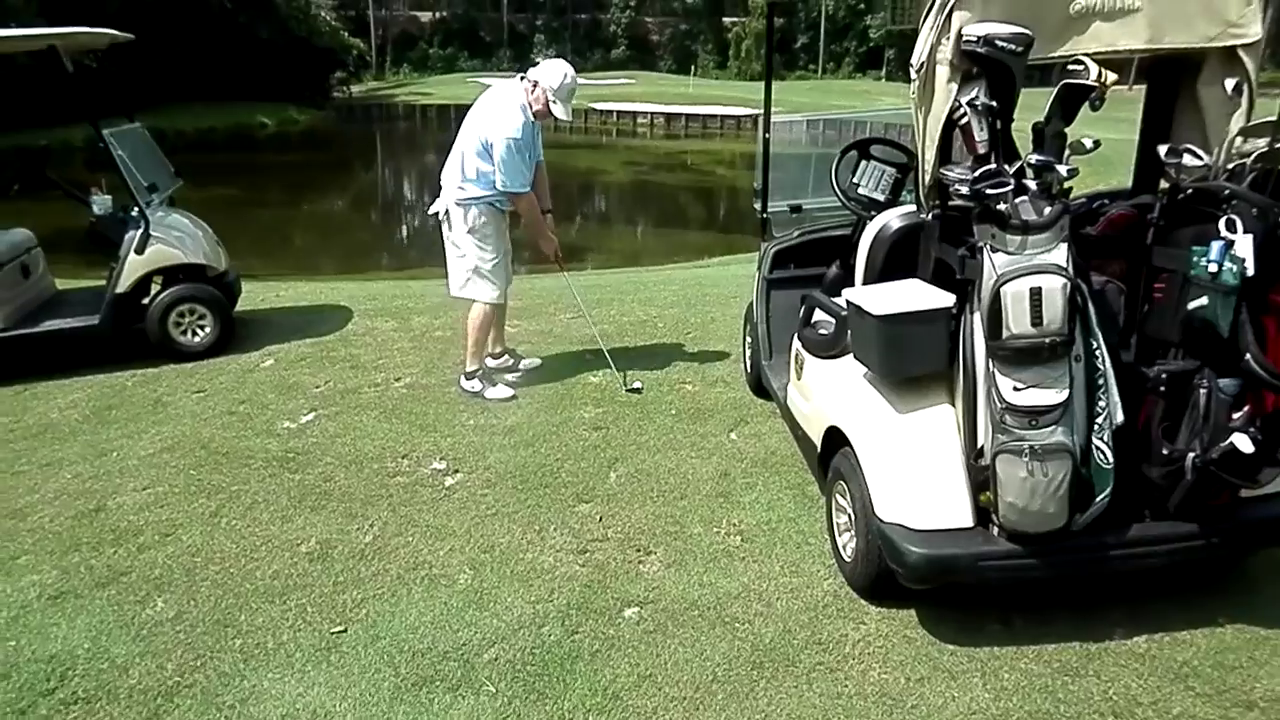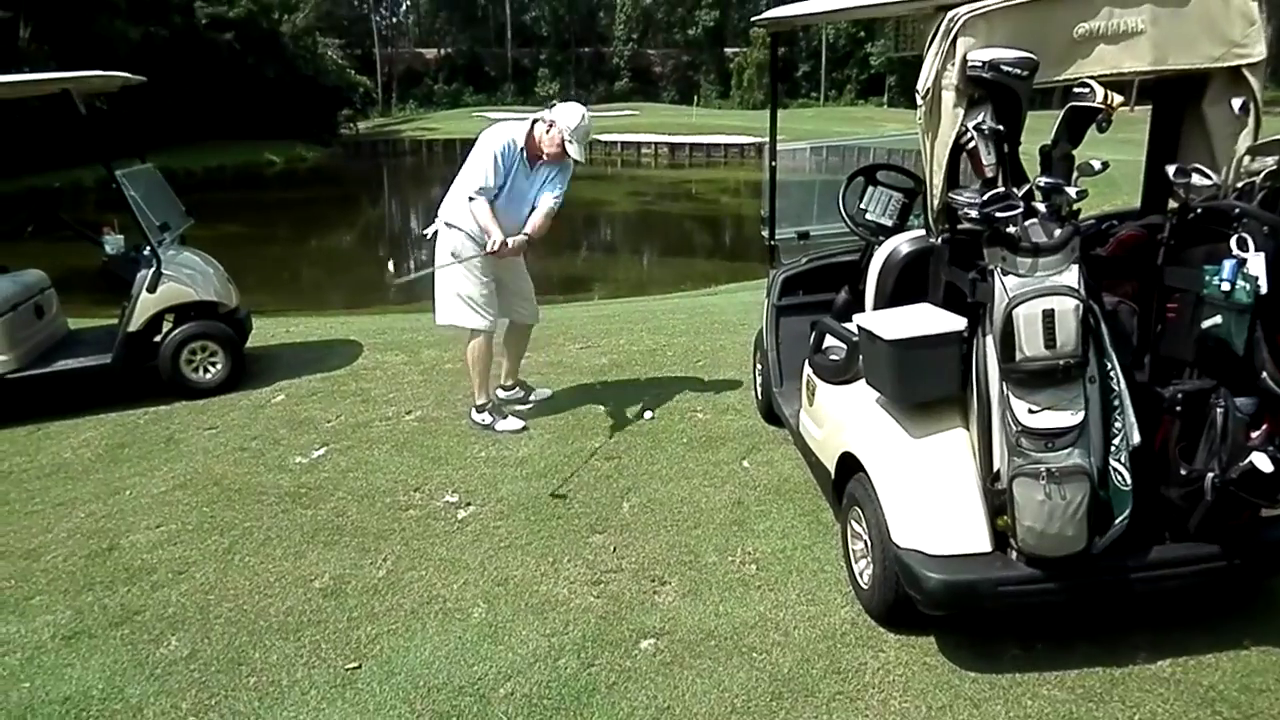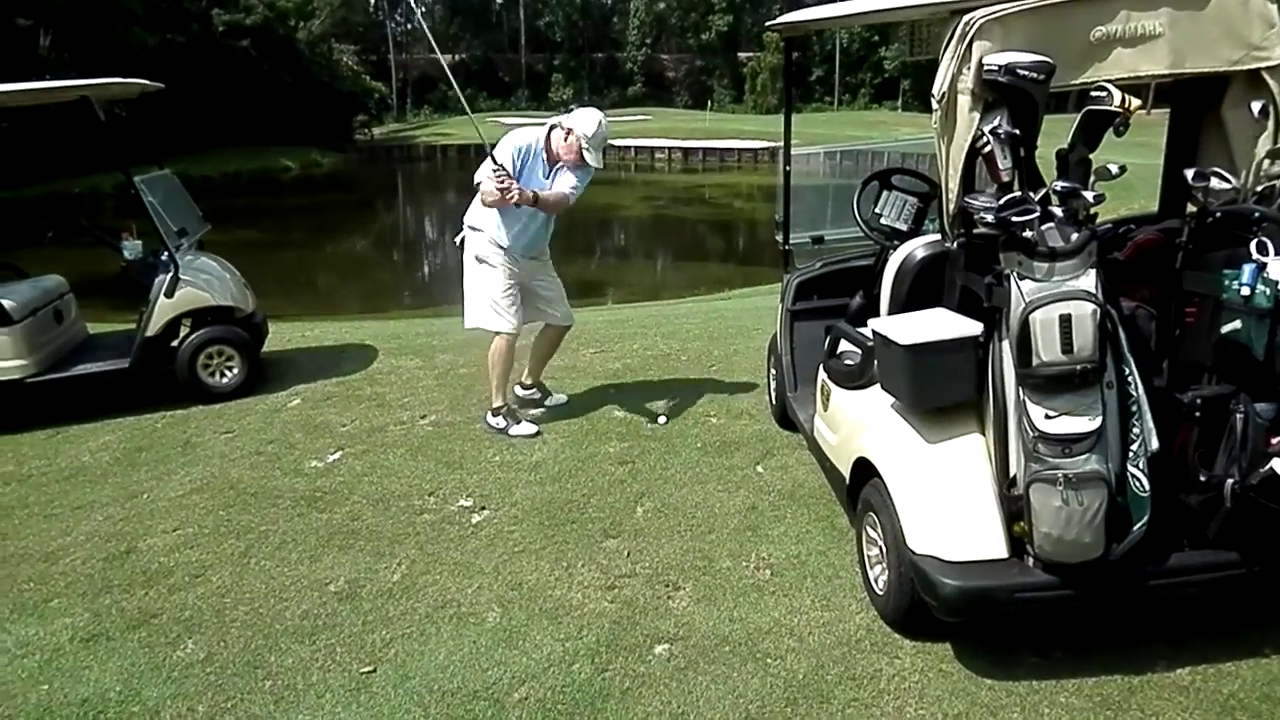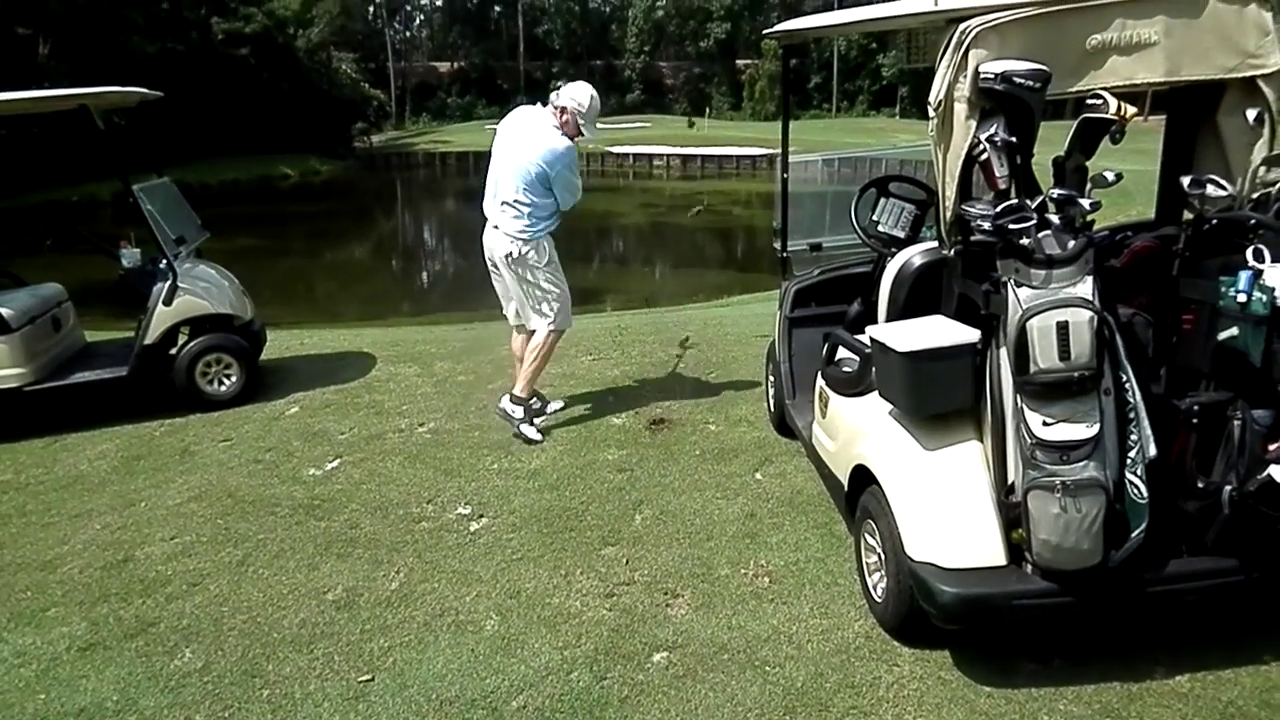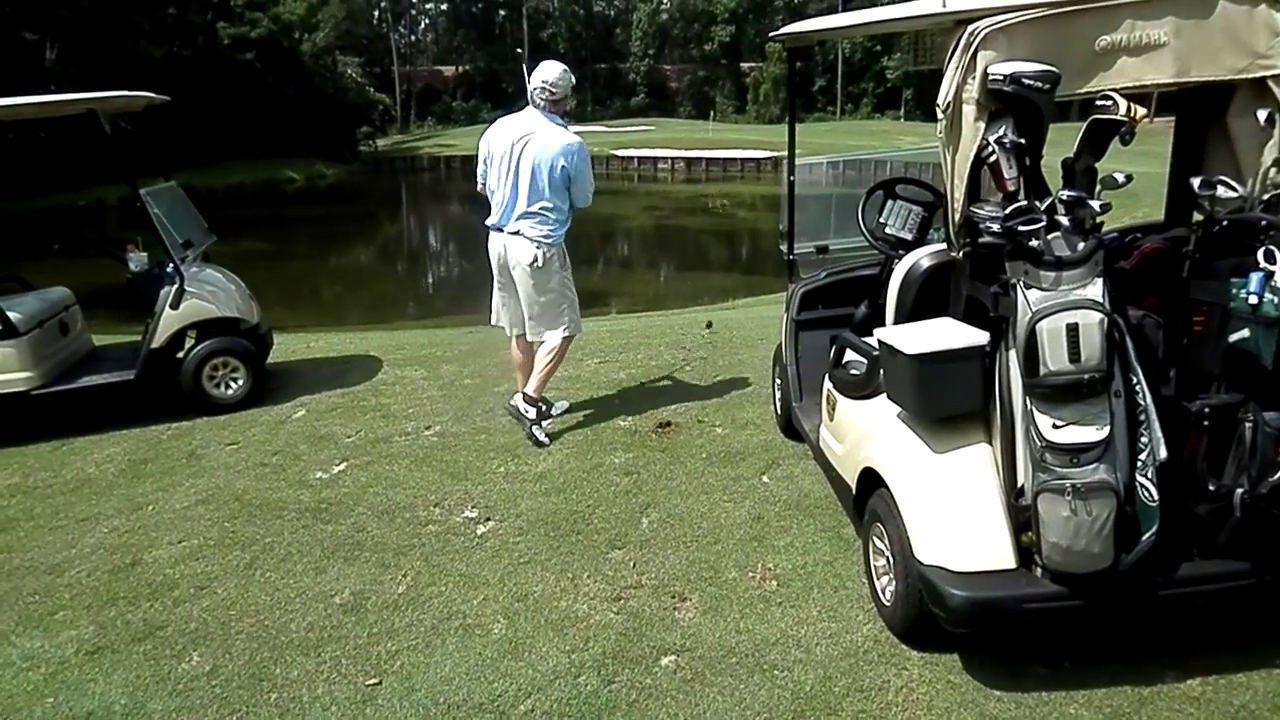
dt=0.4s
person 1, frame 1
left shoulder: (521, 101)
right shoulder: (509, 124)
left elbow: (536, 163)
right elbow: (518, 192)
left wrist: (547, 214)
right wrist: (542, 236)
left hip: (487, 204)
right hip: (471, 208)
left knee: (499, 284)
right knee: (487, 291)
left ankle: (497, 355)
right ankle: (472, 374)
person 1, frame 2
left shoulder: (560, 165)
right shoulder: (500, 139)
left elbow: (546, 209)
right elbow: (476, 196)
left wrist: (522, 240)
right wrist: (496, 234)
left hip: (506, 245)
right hip: (464, 238)
left knee: (525, 316)
right knee: (482, 324)
left ankle: (509, 386)
right ankle: (482, 407)
person 1, frame 3
left shoulder: (580, 164)
right shoulder: (521, 143)
left elbow: (558, 202)
right elbow: (484, 194)
left wrist: (528, 196)
right wrist: (500, 191)
left hip: (530, 249)
right hip: (492, 245)
left knee: (559, 321)
right knee: (507, 326)
left ankle: (528, 386)
right ankle: (498, 411)
person 1, frame 4
left shoulder: (517, 116)
right shoulder: (560, 148)
right elbow: (569, 202)
right wrist: (545, 205)
left hip: (496, 233)
right hip: (525, 243)
left knee: (524, 321)
right knee: (552, 321)
left ankle: (526, 394)
right ankle: (517, 399)
person 1, frame 5
left shoulder: (497, 130)
right shoulder: (570, 145)
left elbow: (482, 185)
right elbow: (581, 201)
left hip: (499, 240)
right hip: (538, 247)
left knee: (520, 329)
right knee: (560, 329)
left ankle: (531, 399)
right ankle: (528, 399)
